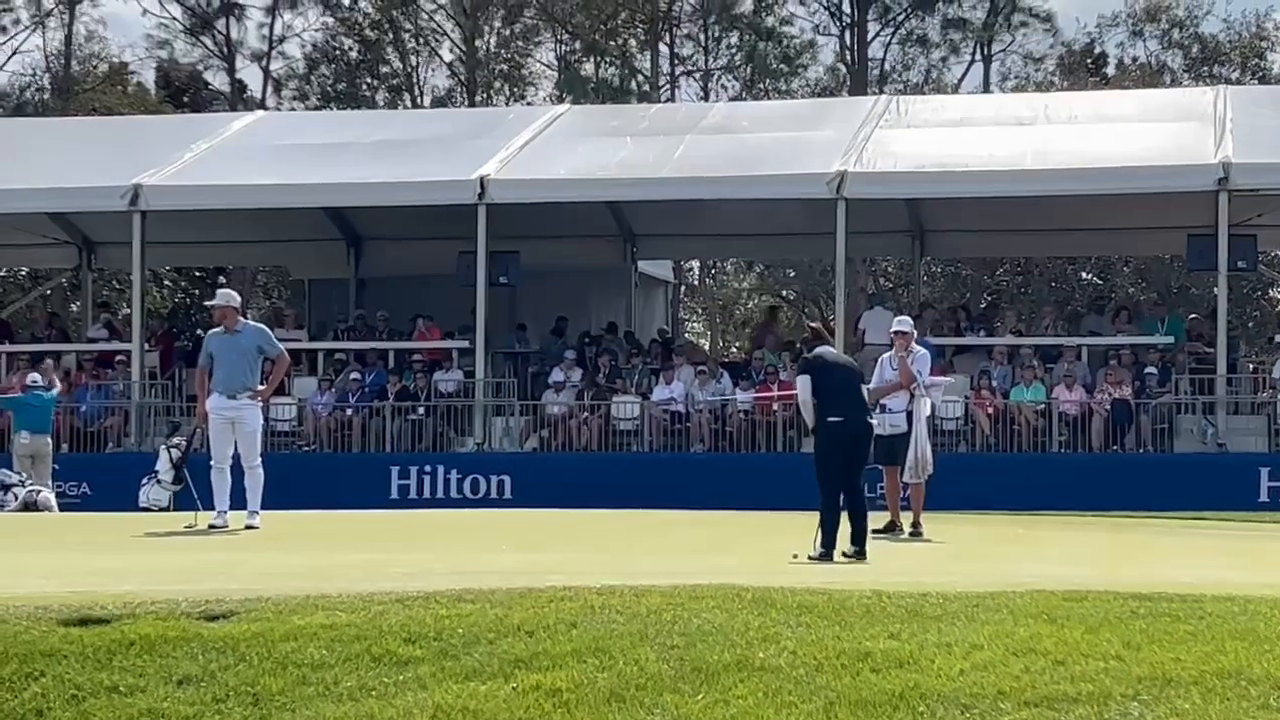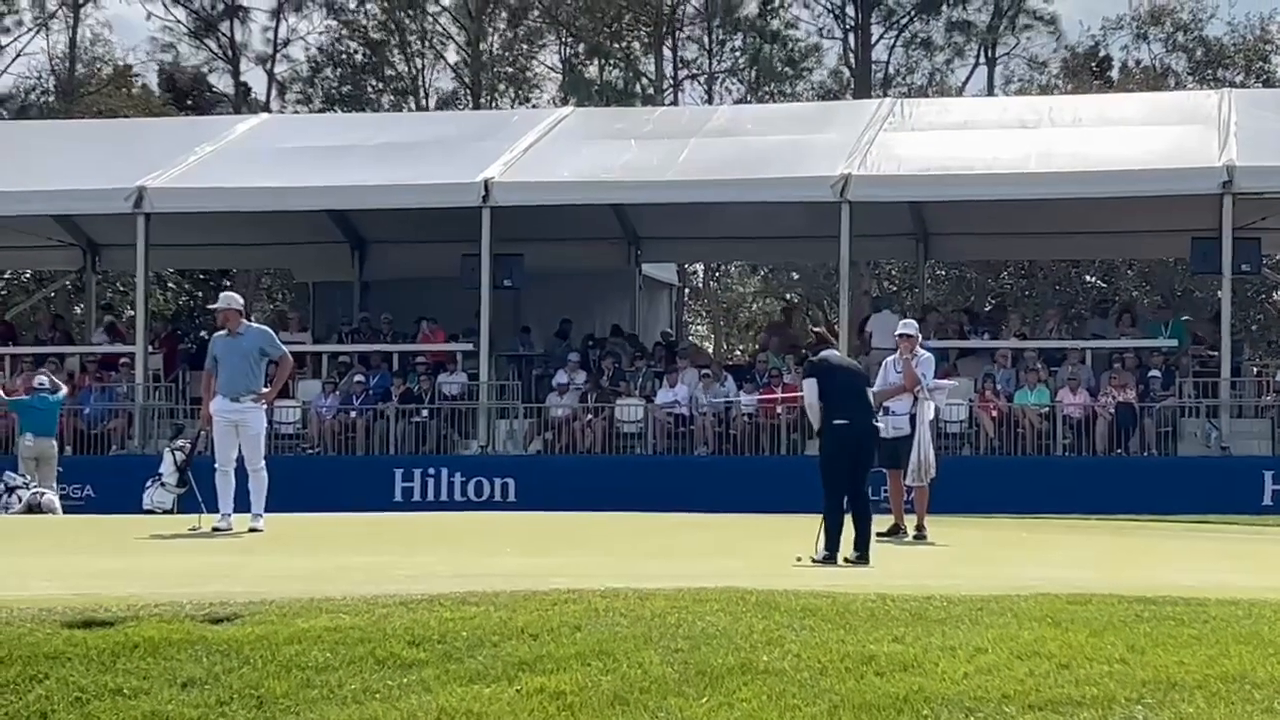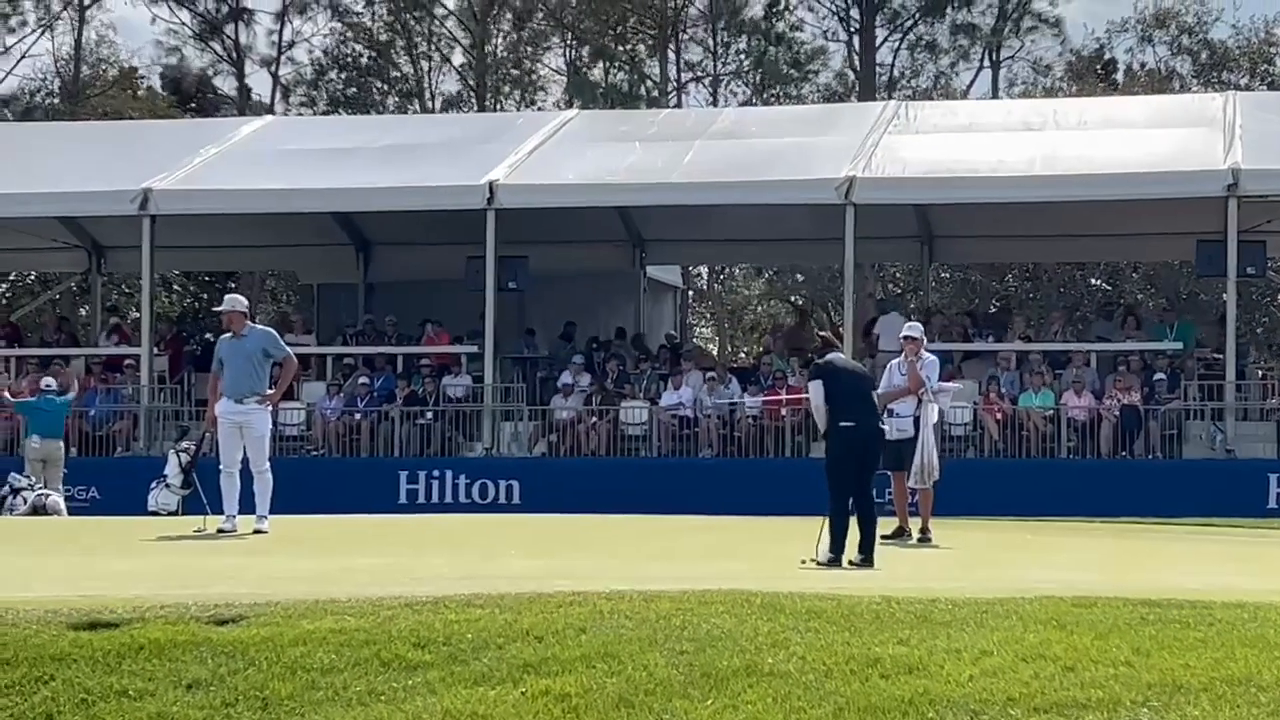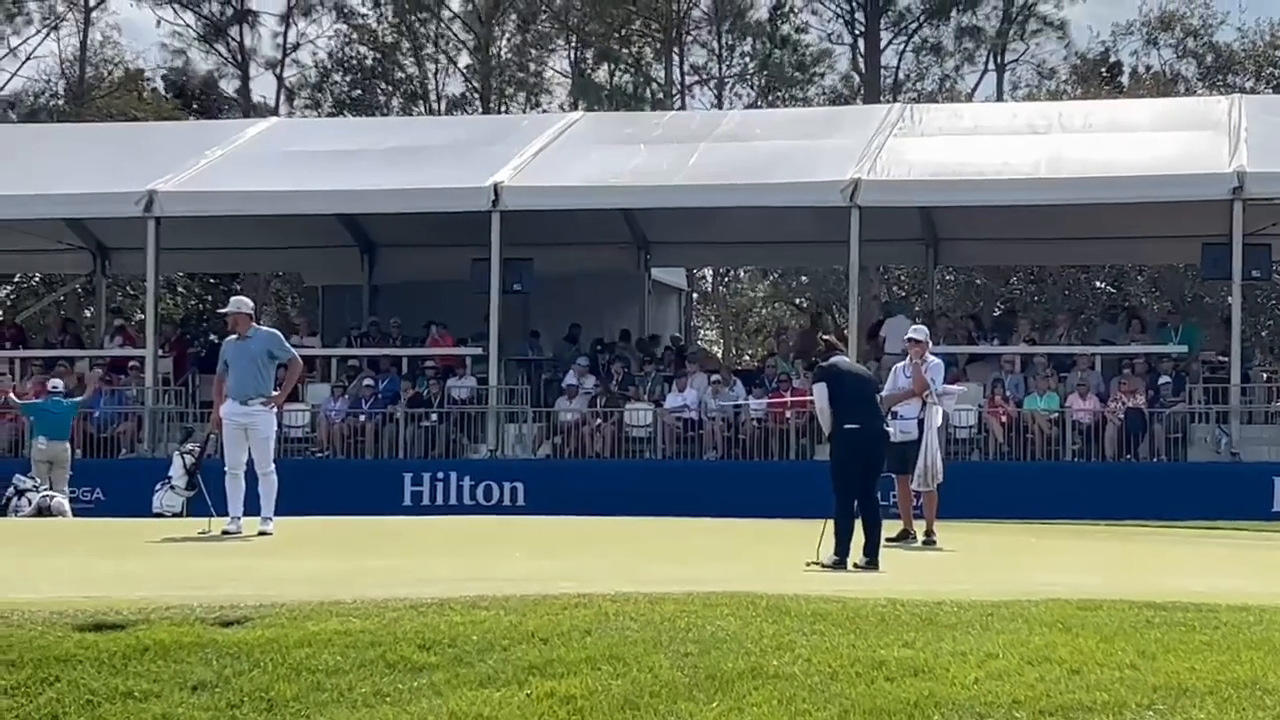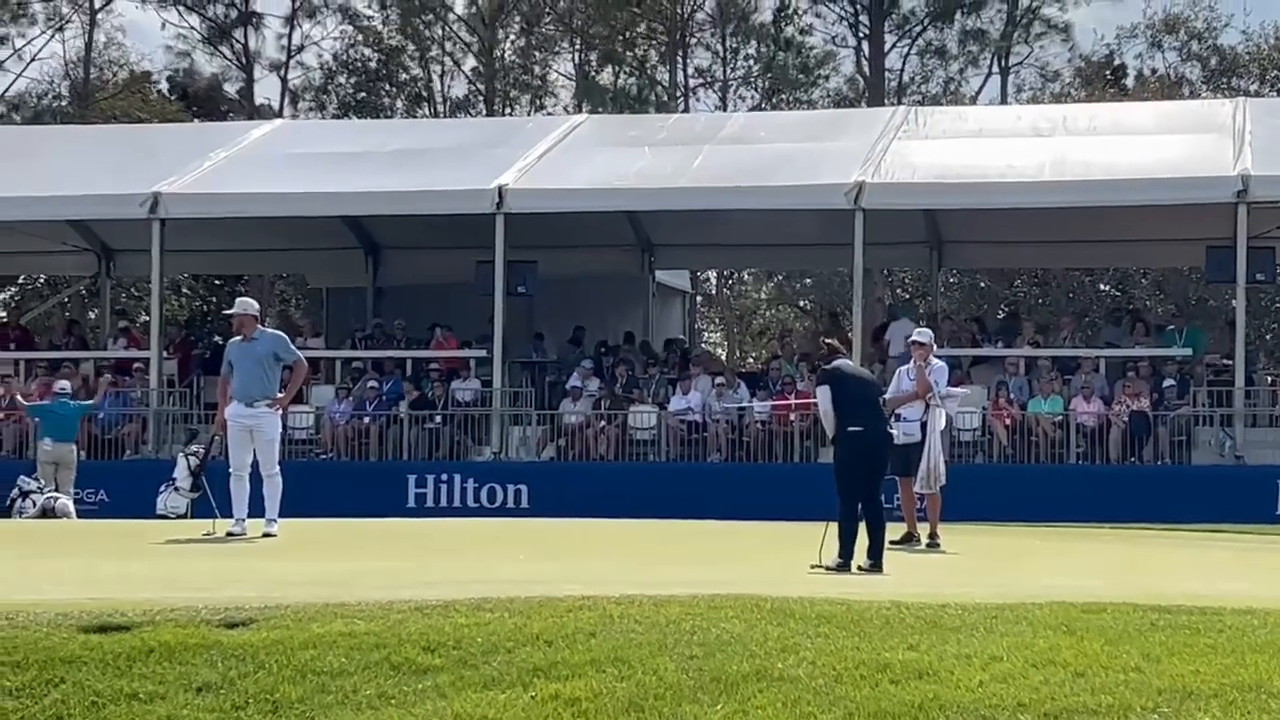
dt=0.2s
person 1, frame 1
left shoulder: (257, 332)
right shoulder: (212, 337)
left elbow: (283, 359)
right elbow: (202, 370)
left wrist: (268, 389)
right wrist: (201, 402)
left hip: (247, 403)
right hip: (218, 403)
left knee: (251, 461)
right knee: (219, 462)
left ankle: (253, 513)
right ankle: (221, 512)
person 1, frame 2
left shoulder: (260, 334)
right shoulder: (217, 339)
left elbow: (286, 361)
right elbow: (209, 373)
left wrist: (272, 392)
right wrist: (206, 404)
left hip: (250, 406)
right hip: (222, 406)
left knee: (255, 464)
right knee: (223, 465)
left ankle: (257, 515)
right ankle: (225, 515)
person 1, frame 3
left shoulder: (264, 335)
right shoulder: (223, 342)
left elbow: (291, 362)
right elbow: (215, 375)
left wrist: (277, 394)
right wrist: (211, 406)
left hip: (255, 408)
right hip: (227, 408)
left knee: (260, 466)
right knee: (228, 467)
left ankle: (262, 517)
right ankle: (230, 516)
person 1, frame 4
left shoulder: (269, 337)
right shoulder: (228, 344)
left elbow: (296, 363)
right elbow: (220, 377)
left wrist: (282, 395)
right wrist: (217, 408)
left hip: (260, 409)
right hip: (232, 410)
left knee: (265, 467)
right knee: (233, 468)
left ankle: (267, 518)
right ankle: (235, 518)
person 1, frame 5
left shoulder: (275, 339)
right shoulder: (232, 345)
left elbow: (301, 366)
right elbow: (224, 378)
left wrist: (287, 397)
right wrist: (221, 410)
left hip: (266, 411)
right hip: (237, 411)
left knee: (269, 469)
right knee: (238, 470)
left ankle: (271, 520)
right ankle: (239, 520)
person 2, frame 1
left shoulder: (808, 361)
right shoulder: (850, 362)
left elbow: (804, 400)
right elbow: (862, 397)
left wrist: (813, 426)
left hip: (833, 426)
right hip: (862, 425)
left knee: (830, 489)
right knee: (854, 485)
left ankle: (826, 548)
right ankle: (858, 545)
person 2, frame 2
left shoulder: (814, 365)
right shoulder: (856, 366)
left elbow: (811, 402)
right elbow: (867, 400)
left wrist: (820, 429)
left hip: (838, 430)
right hip: (867, 428)
left knee: (834, 492)
right knee: (859, 490)
left ankle: (830, 551)
right ankle: (861, 551)
person 2, frame 3
left shoulder: (820, 367)
right shoulder: (861, 369)
left elbow: (818, 405)
right elbow: (873, 402)
left wrist: (826, 432)
left hip: (844, 432)
right hip: (873, 431)
left knee: (839, 494)
right knee: (864, 492)
left ankle: (835, 553)
right ankle: (865, 553)
person 2, frame 4
left shoulder: (824, 370)
right shoulder: (865, 372)
left elbow: (822, 407)
right elbow: (875, 404)
left wrist: (831, 434)
left hip: (849, 434)
right hip: (877, 433)
left knee: (844, 497)
right knee: (869, 495)
left ankle: (840, 556)
right ankle: (870, 556)
person 2, frame 5
left shoulder: (827, 373)
right shoulder: (867, 374)
left elbow: (826, 410)
right elbow: (876, 407)
left wrist: (834, 437)
left hip: (852, 437)
right hip: (881, 435)
left knee: (849, 499)
right knee: (873, 497)
left ankle: (844, 558)
right ankle: (875, 559)
person 3, frame 1
left shoulder: (921, 355)
right shoulder: (884, 359)
left elbow: (910, 382)
right elbow: (873, 393)
left wrist: (902, 355)
right wrist: (898, 385)
left hip: (909, 421)
right hip: (885, 422)
right knee: (889, 472)
left ankle: (916, 522)
right ankle: (895, 521)
person 3, frame 2
left shoulder: (926, 359)
right shoulder: (888, 362)
left elbow: (914, 384)
right elbow: (877, 395)
left wrist: (906, 357)
right wrist: (901, 388)
left hip: (912, 424)
right hip: (889, 425)
right knee: (893, 475)
left ankle: (920, 525)
right ankle: (899, 524)
person 3, frame 3
left shoulder: (930, 362)
right shoulder: (893, 365)
left elbow: (918, 387)
right elbow: (881, 397)
left wrist: (912, 359)
right wrist: (906, 390)
left hip: (916, 426)
right hip: (893, 427)
right knee: (897, 478)
left ankle: (925, 528)
right ankle: (903, 527)
person 3, frame 4
left shoulder: (935, 364)
right shoulder: (898, 368)
left elbow: (922, 389)
right elbow: (885, 400)
left wrist: (916, 362)
right wrist: (910, 392)
left hip: (921, 429)
right hip: (897, 430)
right knee: (901, 480)
left ankle: (930, 531)
right ankle: (908, 529)
person 3, frame 5
left shoulder: (939, 367)
right shoulder: (902, 371)
left elbow: (926, 391)
right elbow: (889, 402)
left wrist: (920, 364)
right wrist: (913, 395)
left hip: (923, 432)
right hip: (901, 432)
right knee: (904, 483)
left ankle: (933, 533)
right ankle: (912, 532)
